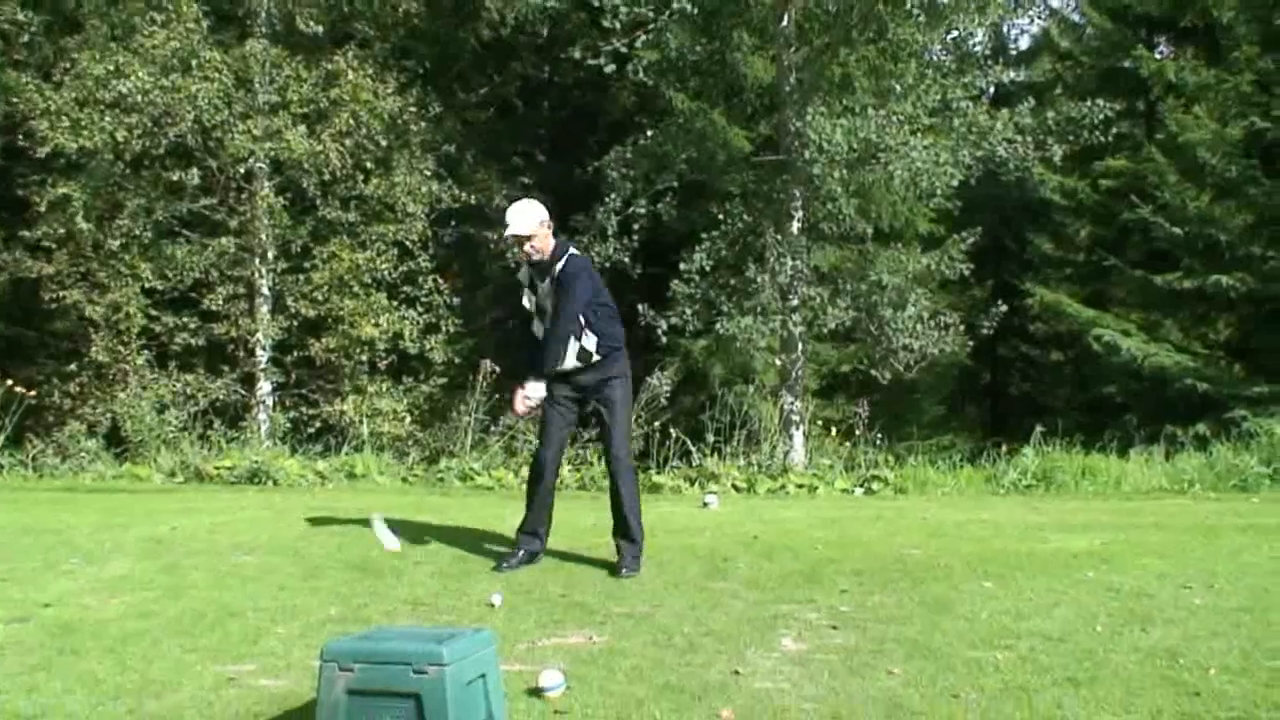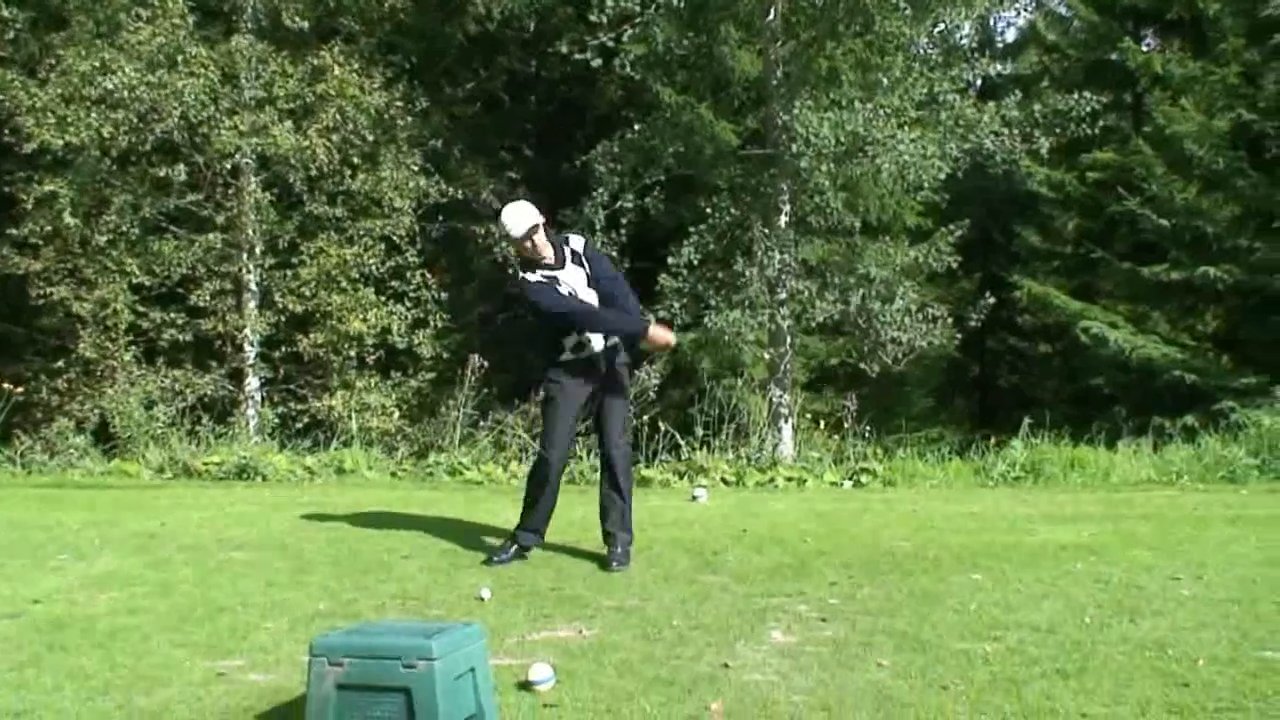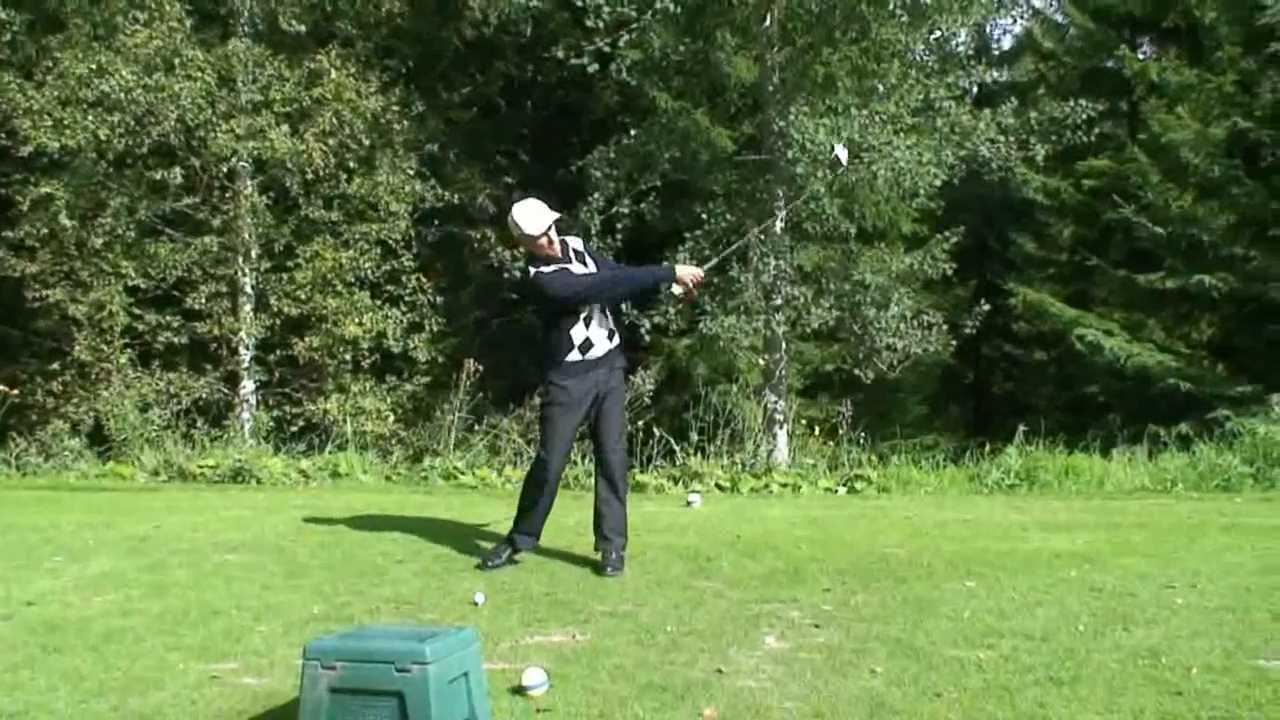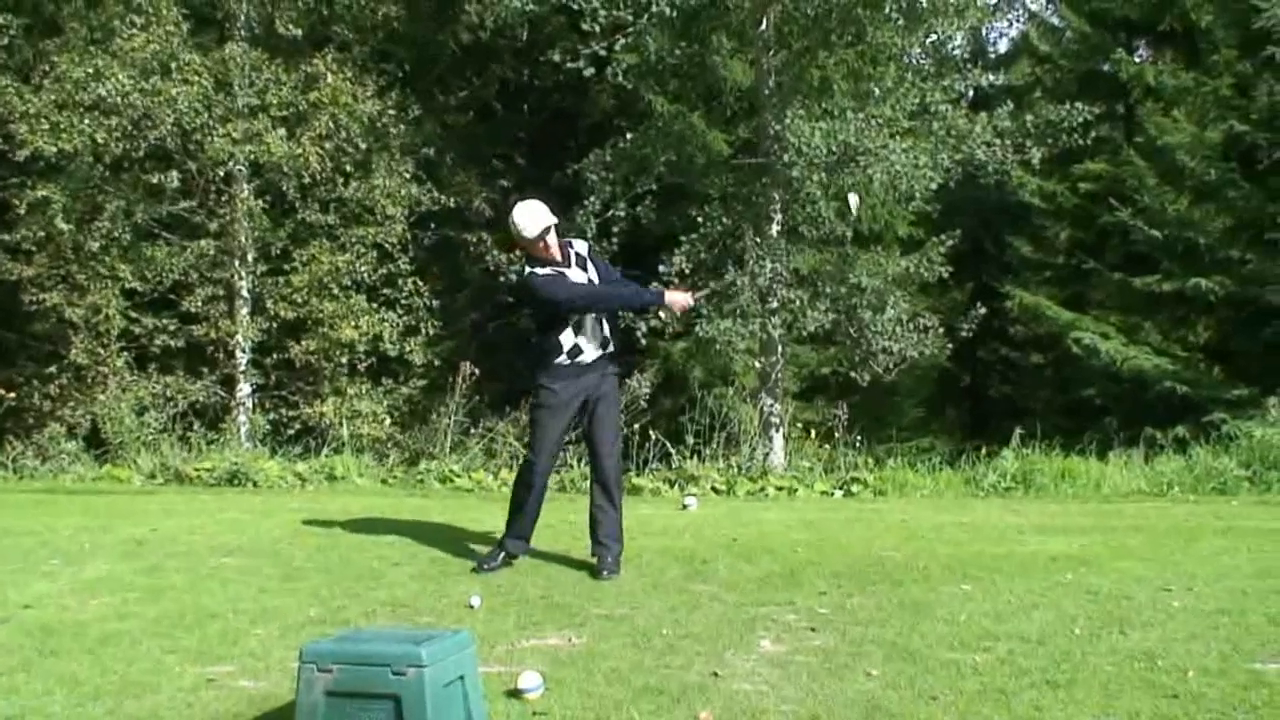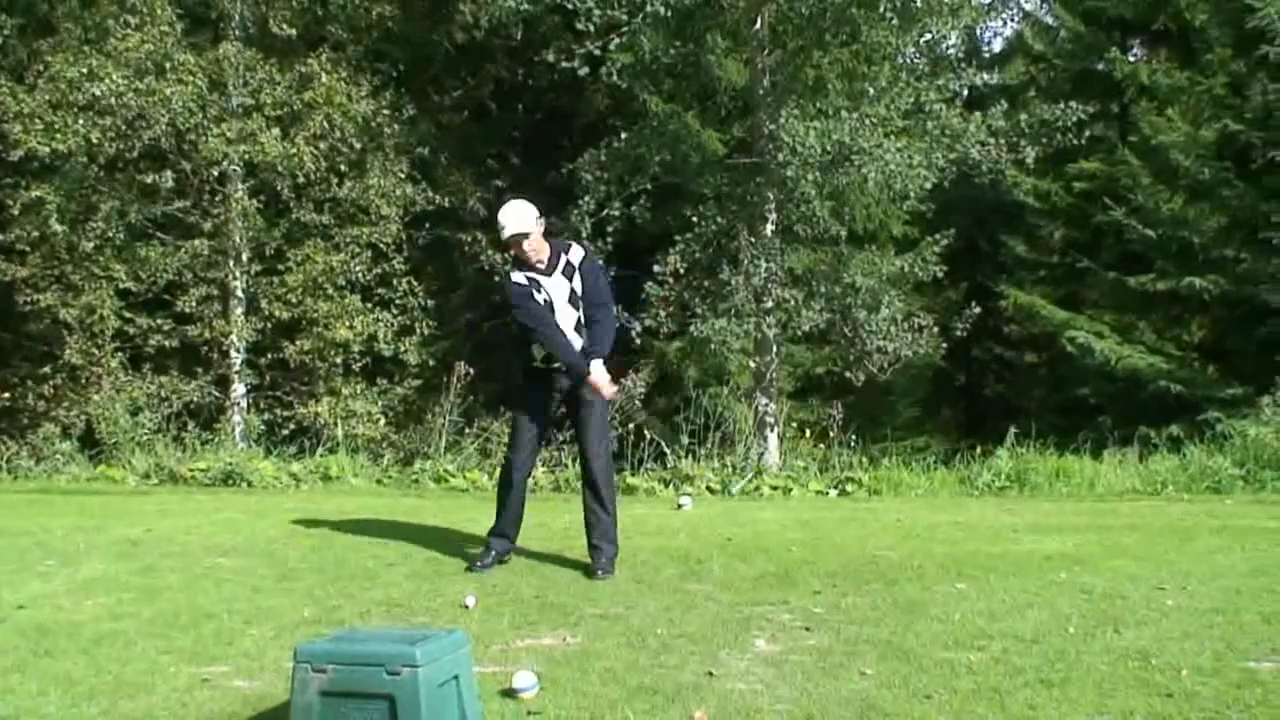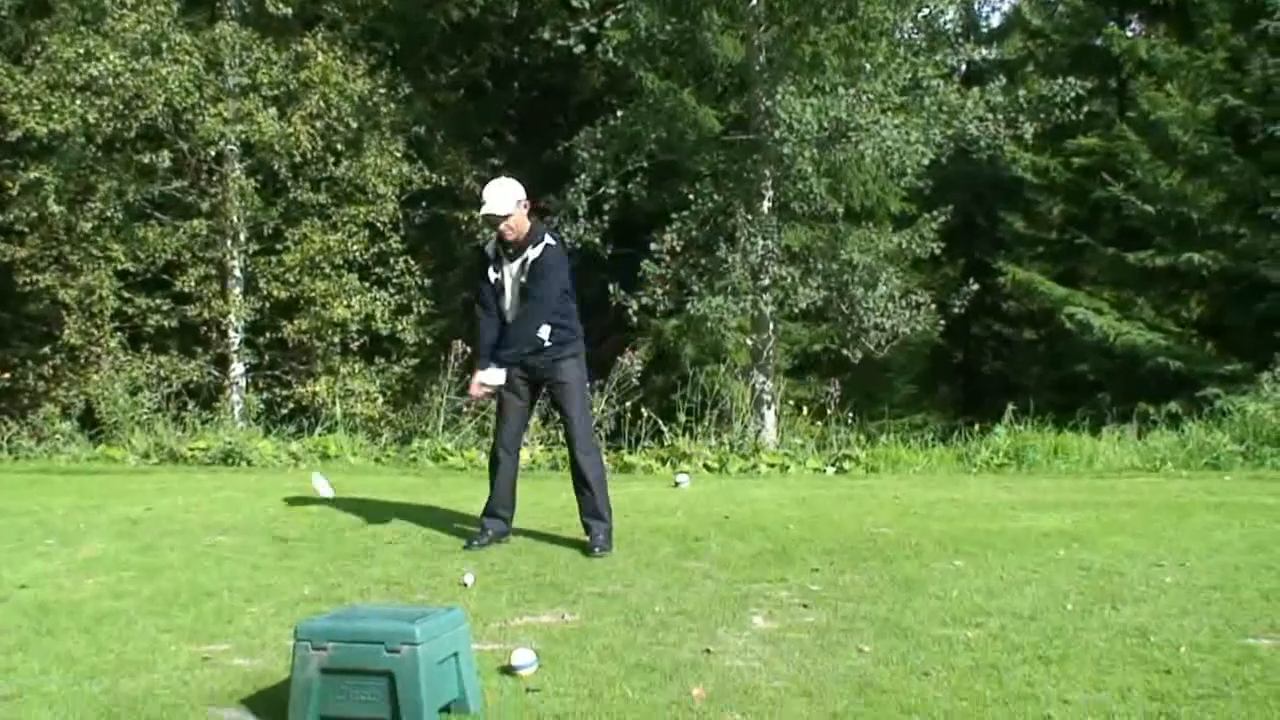
dt=0.2s
person 1, frame 1
left shoulder: (574, 264)
right shoulder: (529, 276)
left elbow: (560, 326)
right elbow: (541, 332)
left wrist: (535, 381)
right wrist: (538, 381)
left hip: (605, 368)
right hip: (564, 377)
left knee: (618, 458)
right knee: (546, 459)
left ankle: (629, 548)
right ankle: (530, 542)
person 1, frame 2
left shoulder: (578, 246)
right shoulder: (531, 284)
left elbow: (616, 290)
right elbow: (582, 315)
left wrist: (641, 329)
right wrist: (642, 329)
left hip: (611, 360)
right hip: (568, 373)
left knee: (617, 453)
right knee: (551, 457)
left ankle: (617, 541)
right ankle: (526, 536)
person 1, frame 3
left shoulder: (577, 246)
right shoulder: (543, 278)
left elbow: (620, 275)
right elbow: (605, 286)
left wrist: (667, 279)
right wrist: (669, 272)
left hip: (609, 366)
right hip: (567, 376)
left knee: (612, 457)
right knee: (550, 460)
left ankle: (611, 546)
right ankle: (519, 539)
person 1, frame 4
left shoulder: (580, 251)
right shoulder: (535, 280)
left elbow: (618, 288)
right elbow: (595, 298)
left wrist: (657, 297)
right wrist: (659, 296)
left hip: (601, 370)
right hip: (558, 378)
left knee: (607, 461)
right knee: (537, 461)
left ankle: (608, 550)
right ankle: (512, 543)
person 1, frame 5
left shoulder: (578, 258)
right shoulder: (515, 281)
left elbow: (603, 314)
right elbow: (544, 335)
left wrist: (595, 361)
right wrist: (585, 370)
left hip: (587, 374)
right hip: (542, 377)
left knee: (597, 461)
right knee: (518, 461)
left ankle: (603, 550)
right ankle: (501, 540)
person 1, frame 6
left shoulder: (548, 254)
right shoulder: (492, 252)
left elbow: (532, 316)
right elbow: (489, 312)
left wrist: (498, 366)
right wrist: (484, 364)
left hip: (562, 355)
right hip: (519, 360)
left knee: (580, 439)
right knee: (504, 440)
left ankle: (599, 527)
right ankle: (497, 521)
